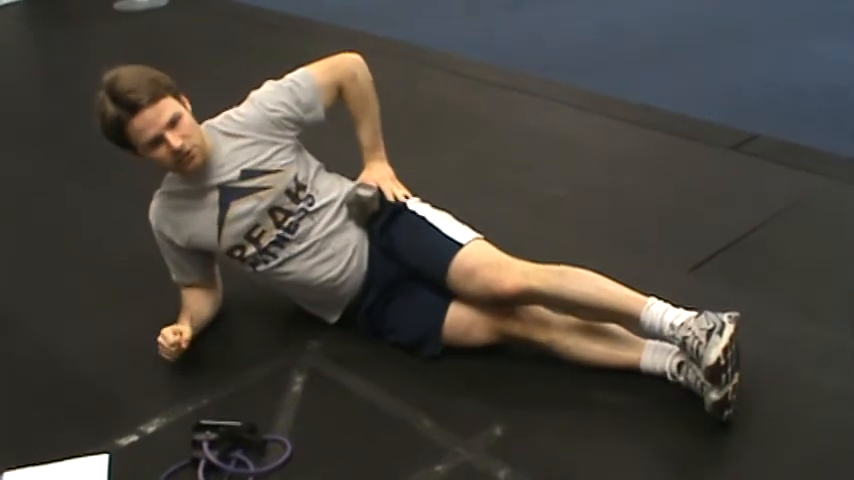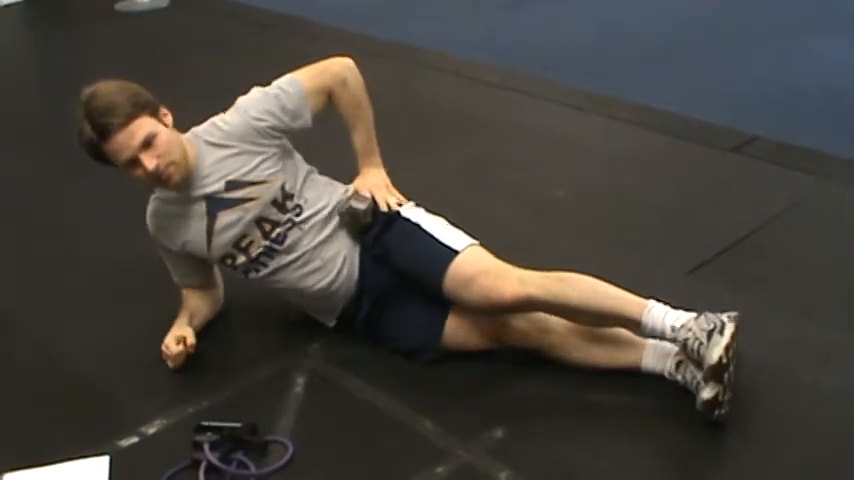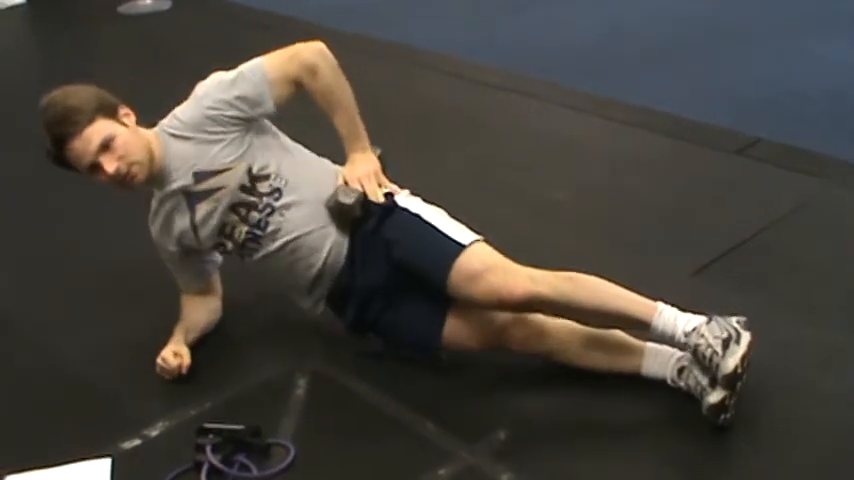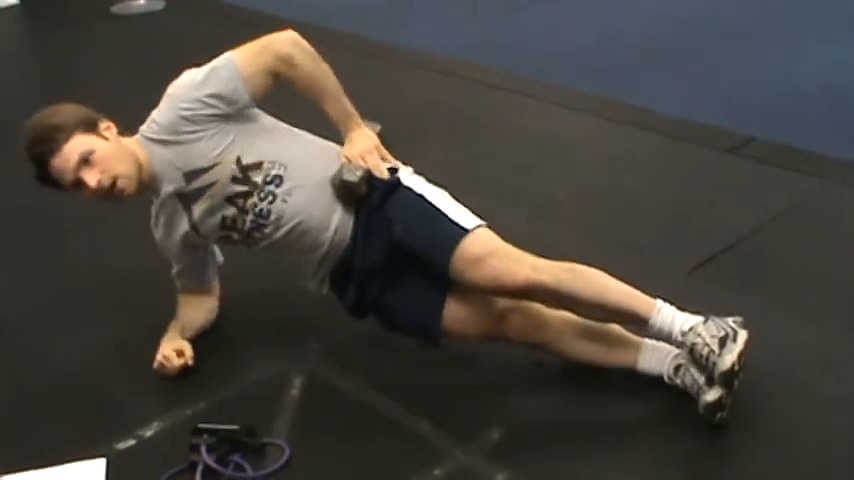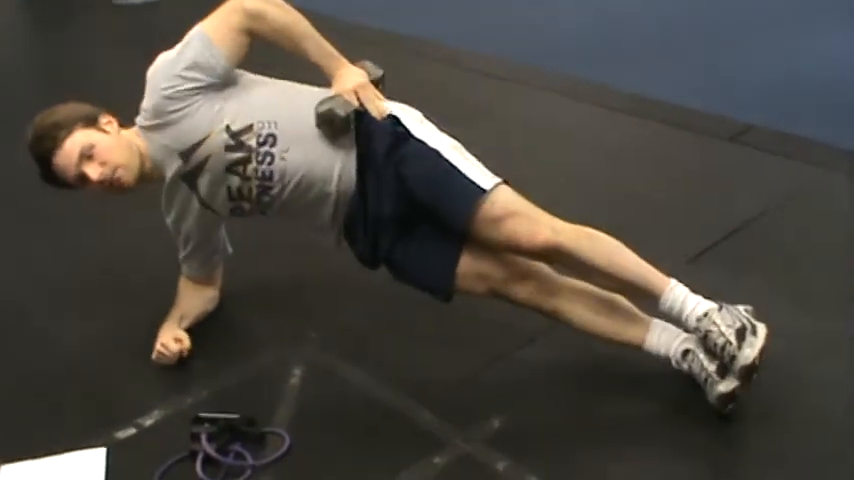
dt=0.5s
person 1, frame 1
left shoulder: (255, 117)
right shoulder: (169, 218)
left elbow: (349, 67)
right elbow: (203, 289)
left wrist: (376, 159)
right wrist: (182, 327)
left hip: (380, 223)
right hip: (363, 304)
left knee: (505, 282)
right knee: (515, 324)
left ankle: (684, 328)
right ankle: (678, 365)
person 1, frame 2
left shoulder: (243, 122)
right shoulder: (165, 223)
left elbow: (341, 71)
right elbow: (204, 288)
left wrist: (373, 165)
right wrist: (183, 326)
left hip: (376, 231)
right hip: (359, 308)
left knee: (505, 290)
right knee: (512, 329)
left ankle: (683, 328)
right ankle: (678, 364)
person 1, frame 3
left shoulder: (205, 111)
right shoulder: (167, 224)
left elbow: (311, 58)
right elbow: (203, 296)
left wrist: (359, 151)
right wrist: (179, 342)
left hip: (374, 222)
right hip: (354, 294)
left knee: (511, 288)
right knee: (510, 333)
left ankle: (691, 332)
right ankle: (681, 370)
person 1, frame 4
left shoulder: (181, 110)
right shoulder: (171, 226)
left elbow: (284, 47)
right elbow: (201, 293)
left wrist: (354, 126)
right wrist: (175, 337)
left hip: (378, 199)
right hip: (356, 274)
left knee: (511, 274)
right knee: (502, 318)
left ankle: (691, 332)
right ankle: (678, 367)
person 1, frame 5
left shoulder: (169, 89)
right shoulder: (185, 205)
right elbow: (204, 282)
left wrist: (340, 68)
right wrist: (173, 326)
left hip: (378, 146)
right hip: (369, 223)
left knee: (531, 236)
right knee: (512, 279)
left ankle: (702, 317)
right ankle: (688, 353)
